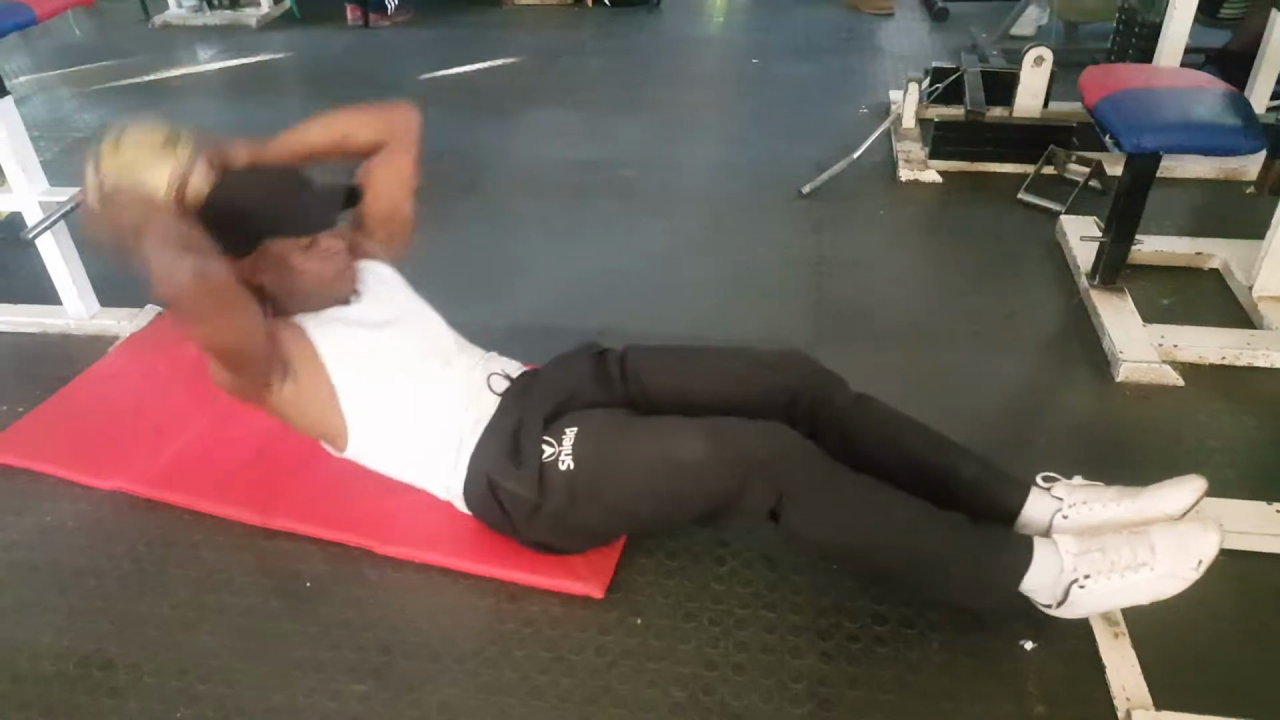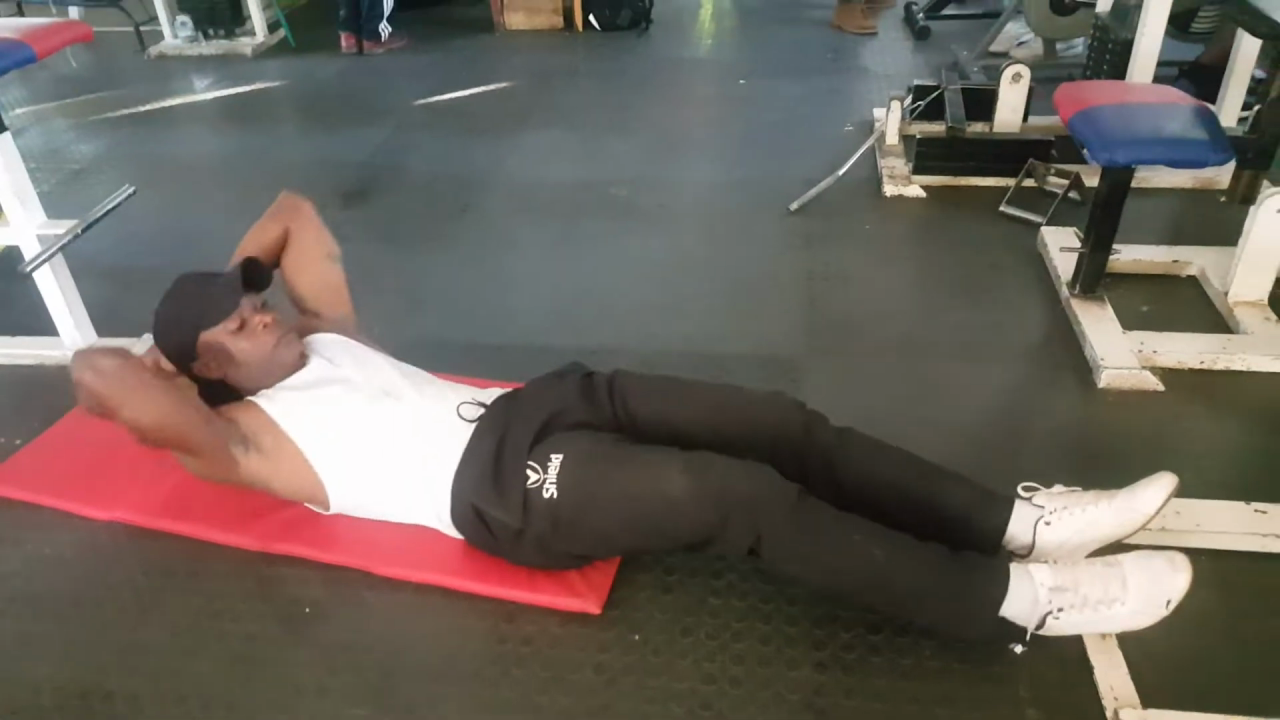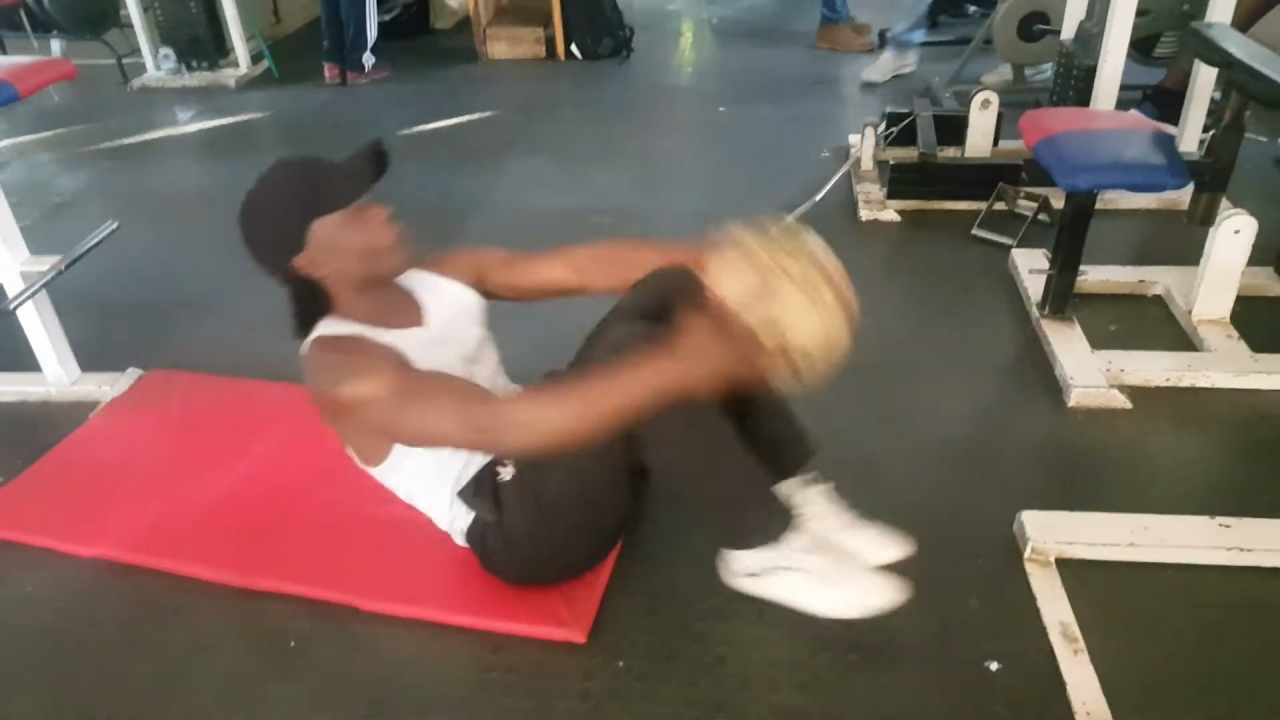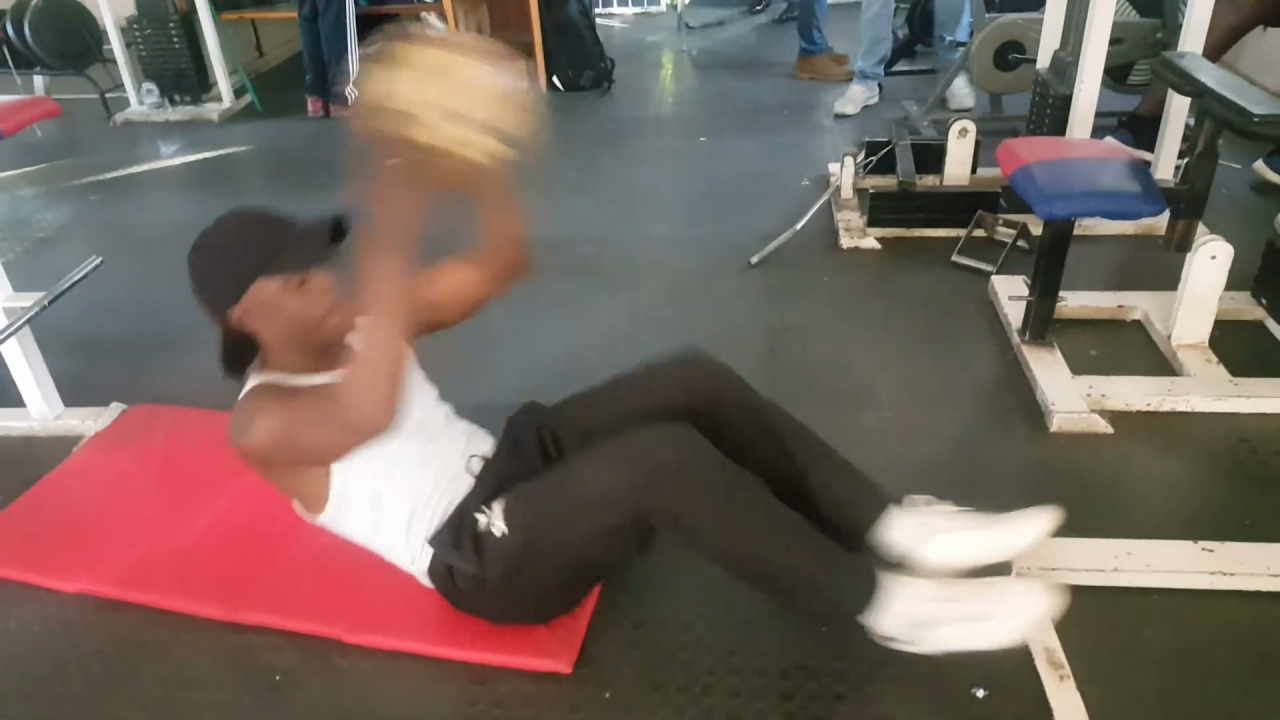
dt=0.5s
person 1, frame 1
left shoulder: (363, 262)
right shoulder: (264, 359)
left elbow: (396, 125)
right elbow: (198, 283)
left wrist: (252, 157)
right wrist: (148, 221)
left hip: (556, 388)
right hip: (519, 473)
left knee: (795, 383)
right knee: (766, 459)
left ankle: (1028, 503)
right ankle: (1037, 575)
person 1, frame 2
left shoulder: (319, 335)
right shoulder: (232, 440)
left elbow: (291, 218)
right elbow: (123, 393)
left wrist: (224, 283)
right wrist: (107, 360)
left hip: (533, 409)
right hip: (501, 495)
left knee: (786, 424)
right knee: (746, 498)
left ankle: (1017, 519)
right ankle: (1013, 597)
person 1, frame 3
left shoulder: (439, 273)
right shoulder: (346, 374)
left elbow: (583, 267)
right elbow: (512, 428)
right wrist: (683, 369)
right hip: (521, 523)
left knee: (671, 292)
right knee: (651, 353)
left ankle: (790, 495)
right ankle: (763, 549)
person 1, frame 4
left shoulder: (355, 334)
right shoulder: (269, 428)
left elbow: (504, 266)
right elbow: (374, 407)
left wrist: (489, 174)
right wrist: (395, 221)
left hip: (513, 463)
right hip: (480, 553)
left knee: (694, 379)
right knee: (670, 459)
left ankle: (889, 526)
right ankle: (879, 602)
